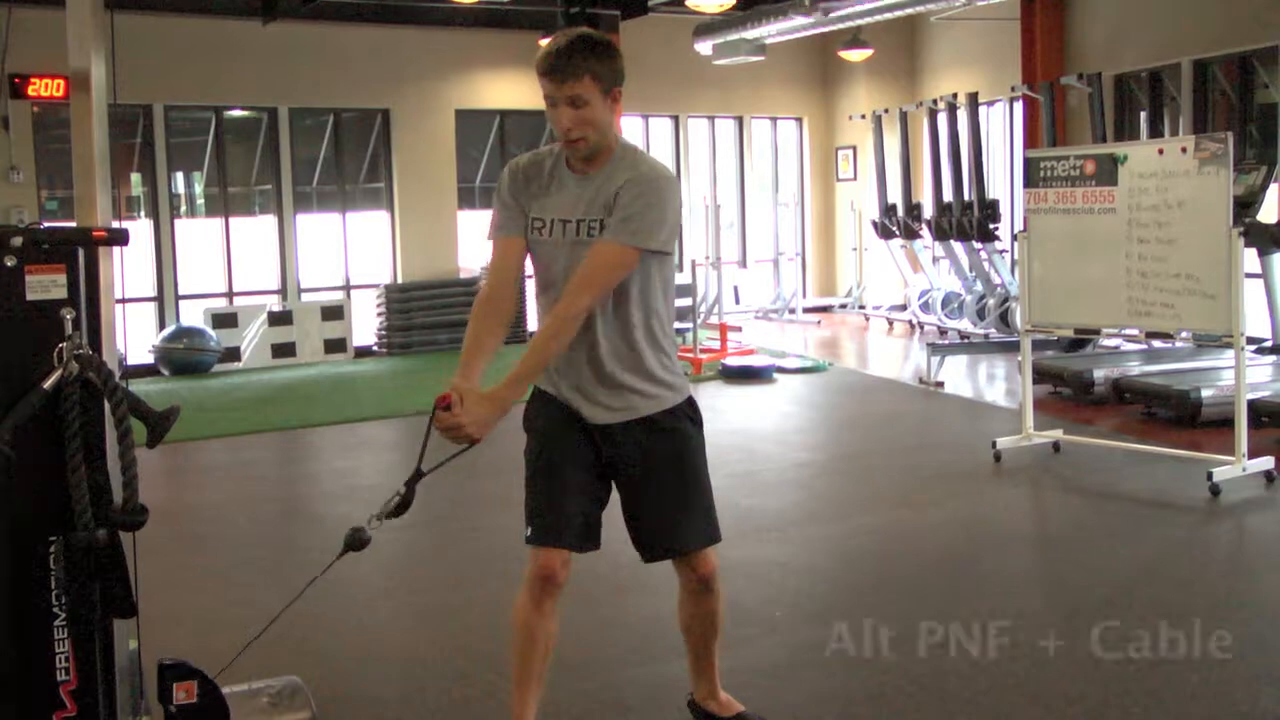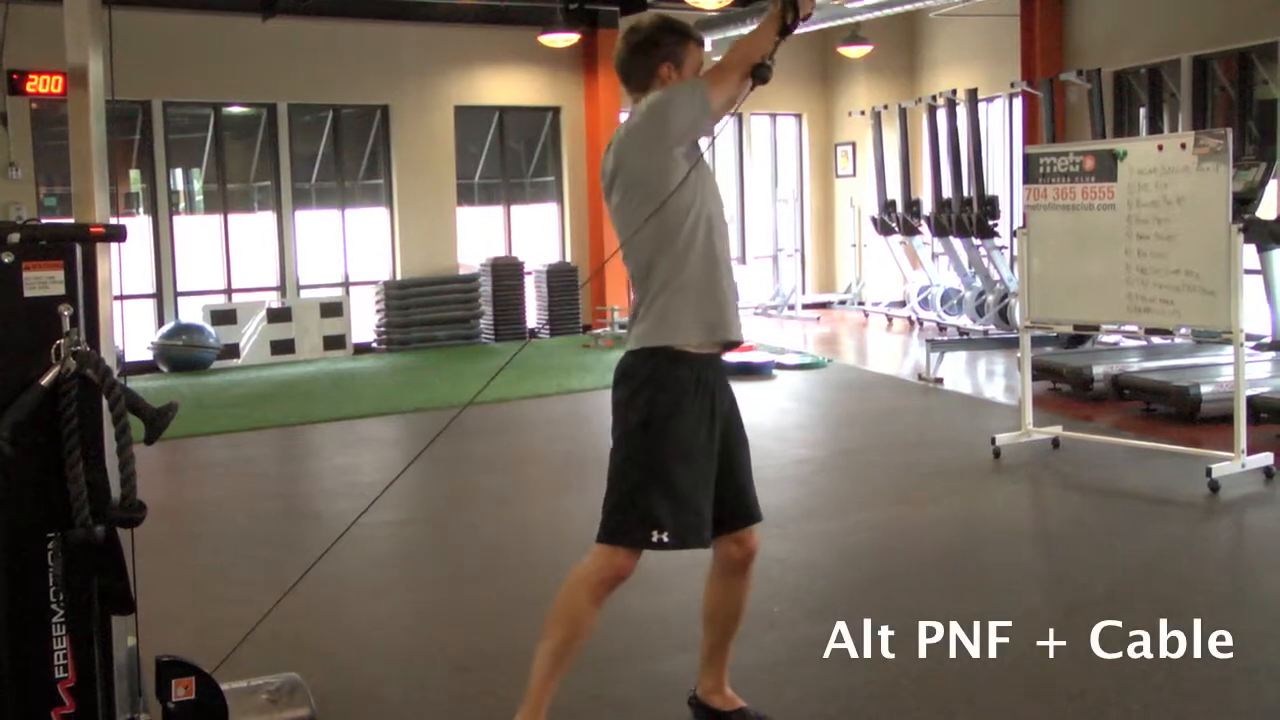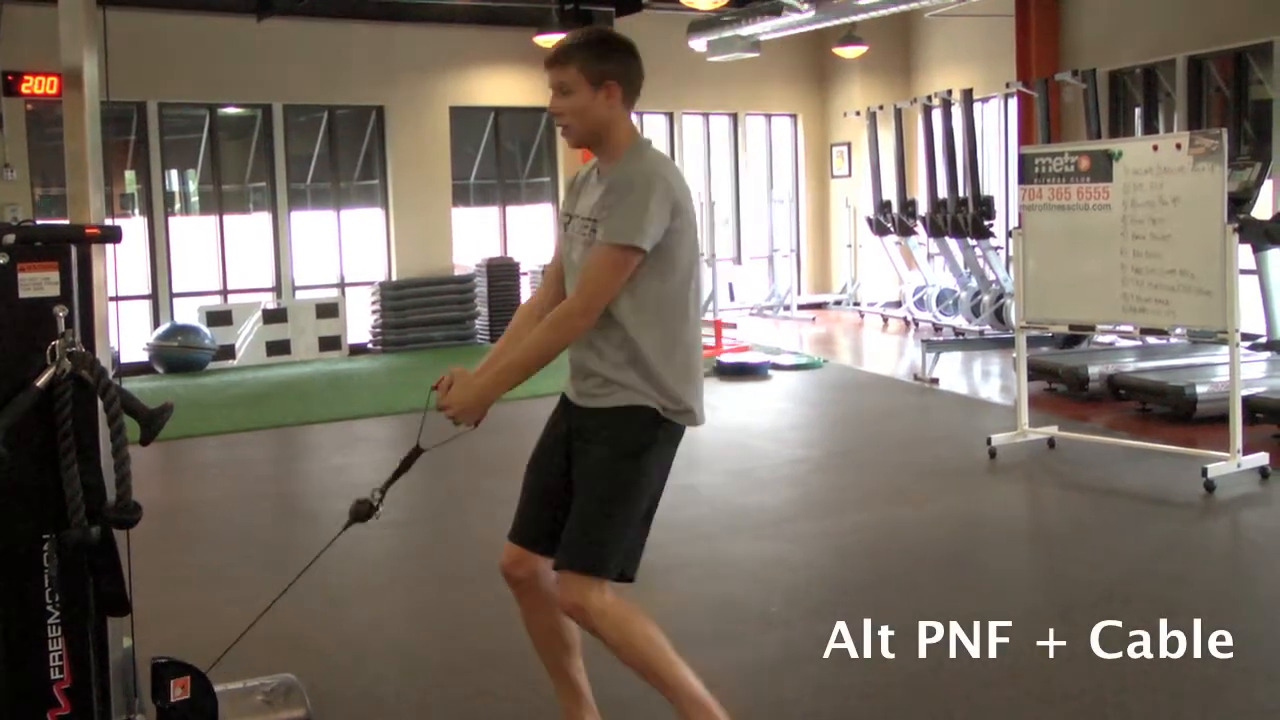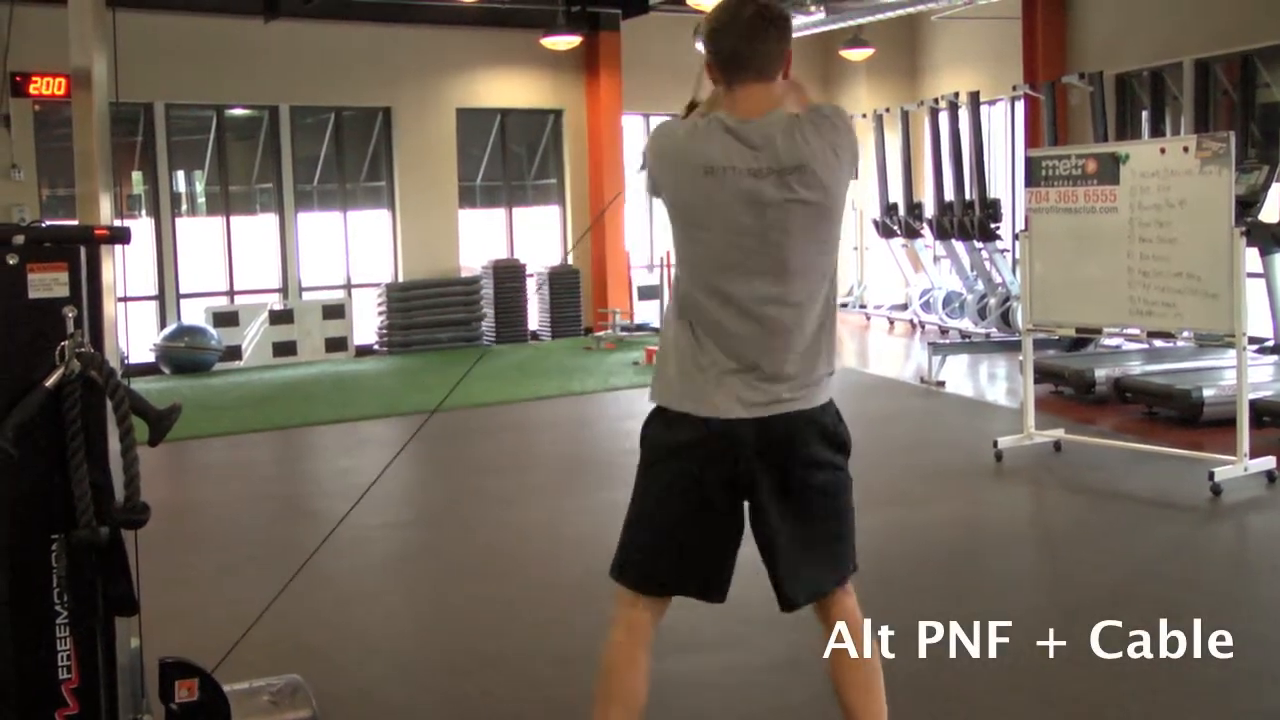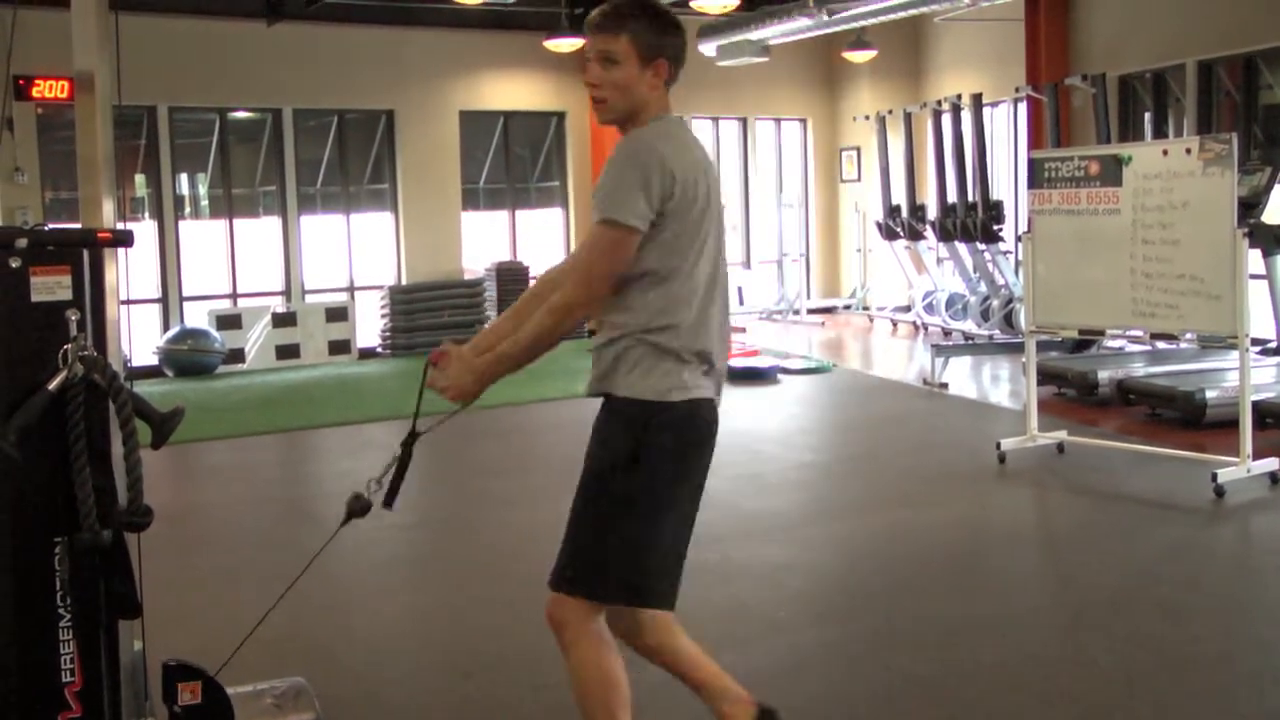
dt=1s
person 1, frame 1
left shoulder: (649, 185)
right shoulder: (523, 178)
left elbow: (579, 302)
right elbow: (501, 284)
left wrist: (499, 400)
right wrist: (464, 381)
left hip: (652, 408)
right hip: (562, 407)
left knee: (700, 569)
right knee: (548, 570)
person 1, frame 2
left shoulder: (661, 137)
right shoulder: (655, 122)
left elbow: (733, 85)
right elbow: (739, 62)
left hip: (703, 372)
right hip: (667, 373)
left knee: (738, 546)
right knee: (616, 559)
person 1, frame 3
left shoulder: (648, 180)
right shoulder: (585, 183)
left elbow: (582, 310)
right elbow: (548, 298)
left wrist: (488, 389)
right wrist: (479, 374)
left hip: (639, 412)
right hip: (583, 403)
left knee: (582, 591)
right knee: (522, 566)
person 1, frame 4
left shoulder: (671, 150)
right shoulder: (829, 139)
left wrist: (714, 98)
right wrist: (781, 77)
left hip: (697, 420)
right hip: (802, 418)
left knee: (635, 611)
right knee: (837, 603)
person 1, frame 5
left shoulder: (644, 154)
right shoulder: (676, 153)
left elbow: (584, 291)
right elbow: (578, 275)
left wrist: (483, 368)
right wrist: (481, 349)
left hip: (652, 408)
right hip: (671, 405)
left knee: (575, 608)
right knee: (614, 600)
